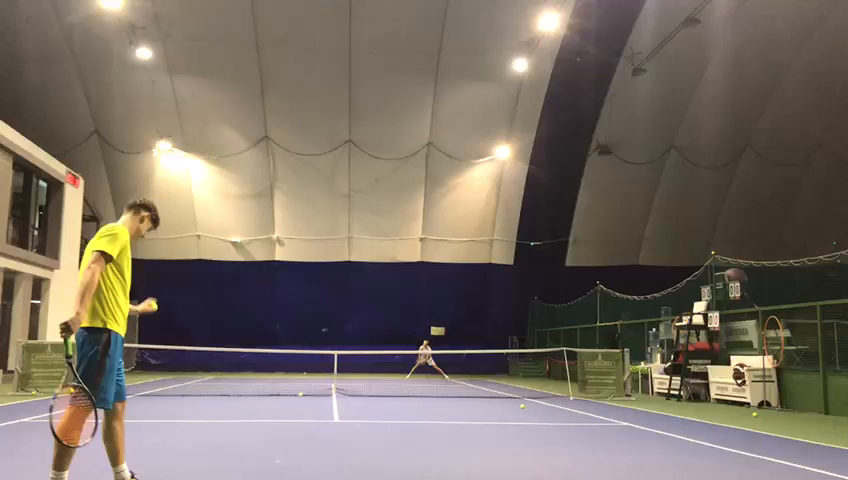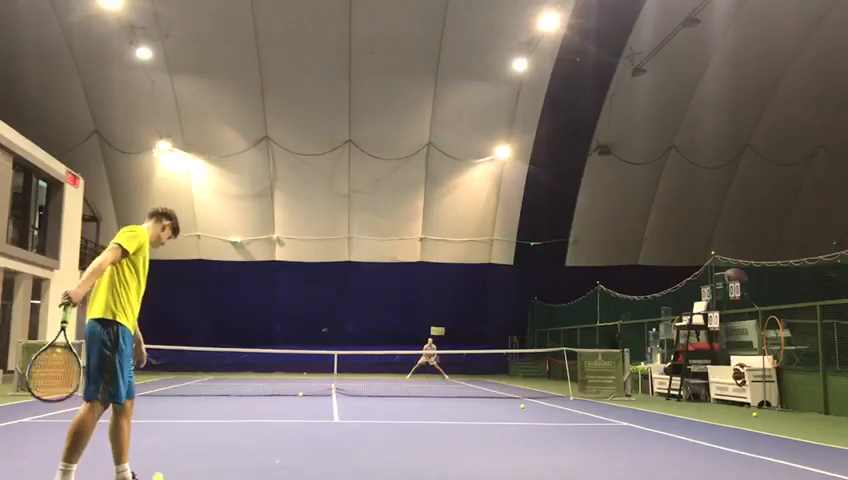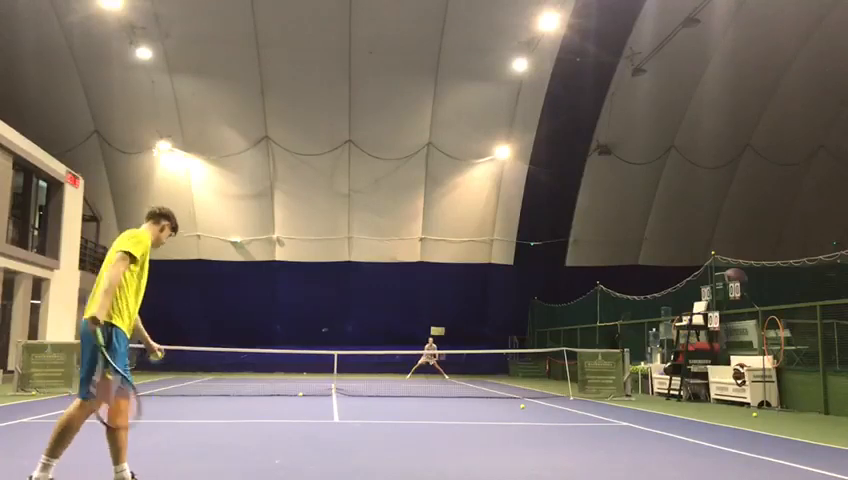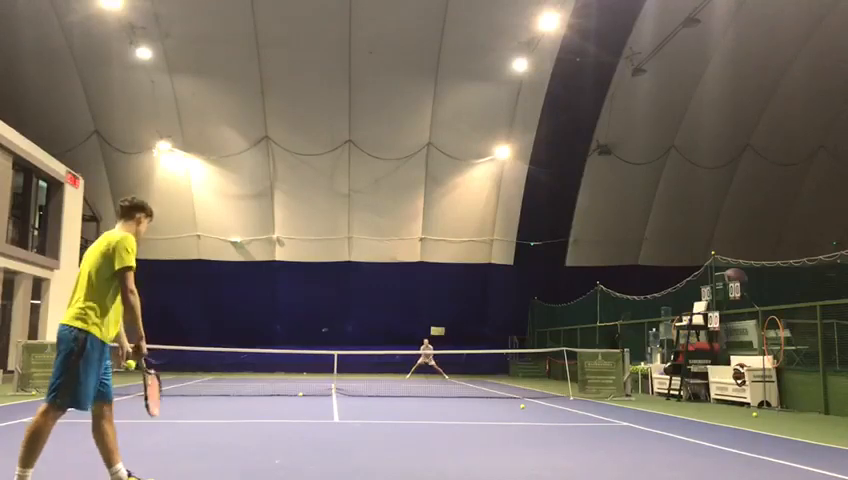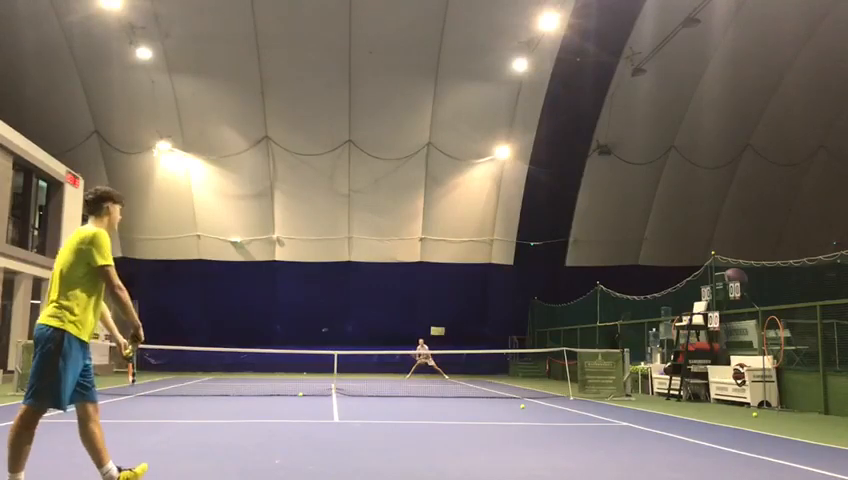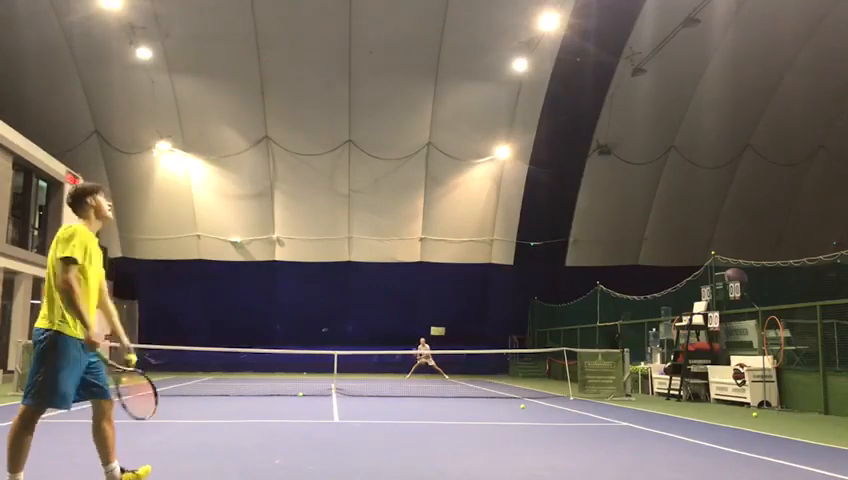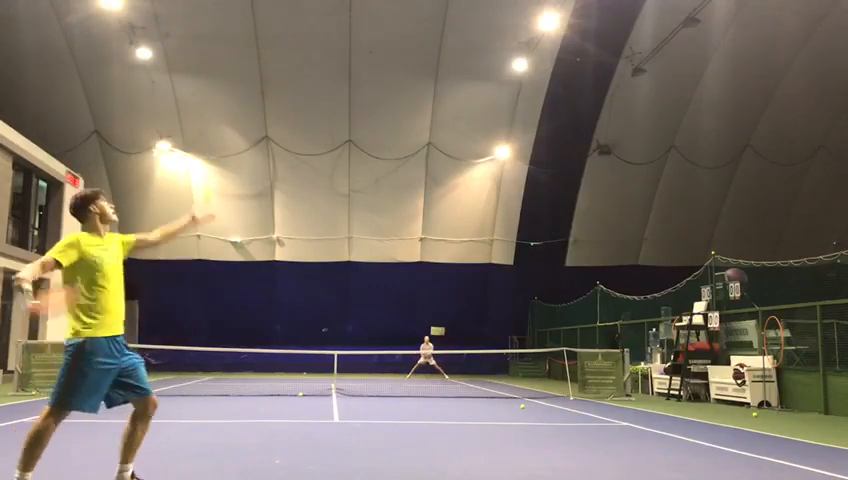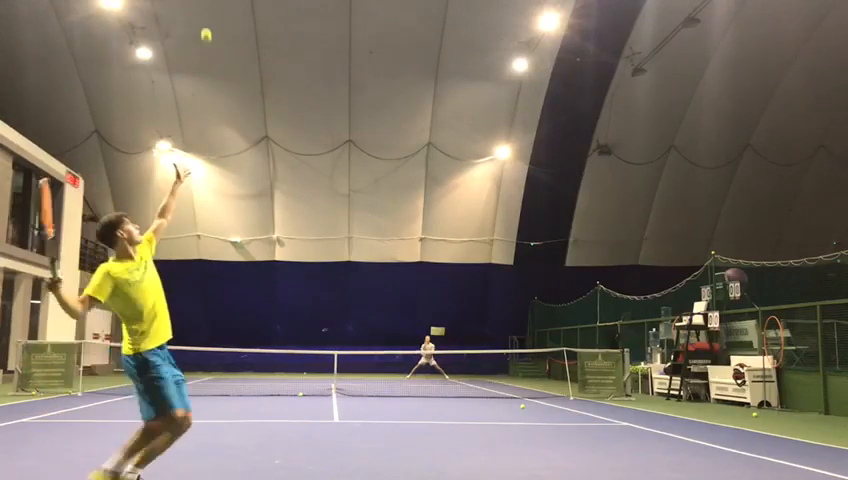
dt=0.3s
person 1, frame 1
left shoulder: (118, 240)
right shoulder: (115, 232)
right elbow: (91, 270)
left wrist: (137, 309)
right wrist: (77, 313)
left hip: (109, 332)
right hip: (101, 331)
left knee: (116, 406)
person 1, frame 2
left shoulder: (138, 245)
right shoulder: (136, 233)
right elbow: (106, 258)
left wrist: (139, 341)
right wrist: (81, 288)
left hip: (119, 329)
right hip: (109, 325)
left knee: (125, 404)
right knee: (96, 402)
person 1, frame 3
left shoulder: (136, 241)
right shoulder: (139, 237)
right elbow: (116, 268)
left wrist: (148, 340)
right wrist: (101, 308)
left hip: (114, 330)
right hip: (106, 328)
left knee: (120, 404)
right knee: (88, 401)
person 1, frame 4
left shoulder: (107, 240)
right shoulder: (123, 240)
right elbow: (129, 293)
left wrist: (122, 341)
right wrist: (140, 336)
left hip: (94, 335)
right hip: (84, 332)
left knee: (103, 410)
right knee: (55, 406)
person 1, frame 5
left shoulder: (87, 238)
right shoulder: (95, 236)
left elbow: (97, 298)
right elbow: (114, 288)
left wrist: (117, 336)
right wrist: (136, 324)
left hip: (76, 338)
right hip: (61, 333)
left knee: (89, 409)
right knee: (35, 408)
person 1, frame 6
left shoulder: (92, 243)
right shoulder: (73, 233)
left elbow: (103, 297)
right elbow: (67, 282)
left wrist: (122, 336)
right wrist: (88, 327)
left hip: (81, 338)
right hip: (59, 334)
left knee: (104, 404)
right knee: (33, 408)
person 1, frame 7
left shoulder: (116, 242)
right shoulder: (77, 242)
left elbow: (155, 237)
right elbow: (40, 267)
left wrist: (190, 221)
right wrist: (25, 276)
left hip: (117, 341)
right hip: (88, 342)
left knee: (147, 403)
right knee: (56, 412)
person 1, frame 8
left shoulder: (143, 252)
right shoulder: (109, 272)
left elbow: (163, 218)
right elbow: (78, 311)
left wrist: (177, 184)
right wrist: (58, 292)
left hip: (160, 353)
right hip: (143, 356)
left knee: (181, 421)
right knee: (176, 416)
